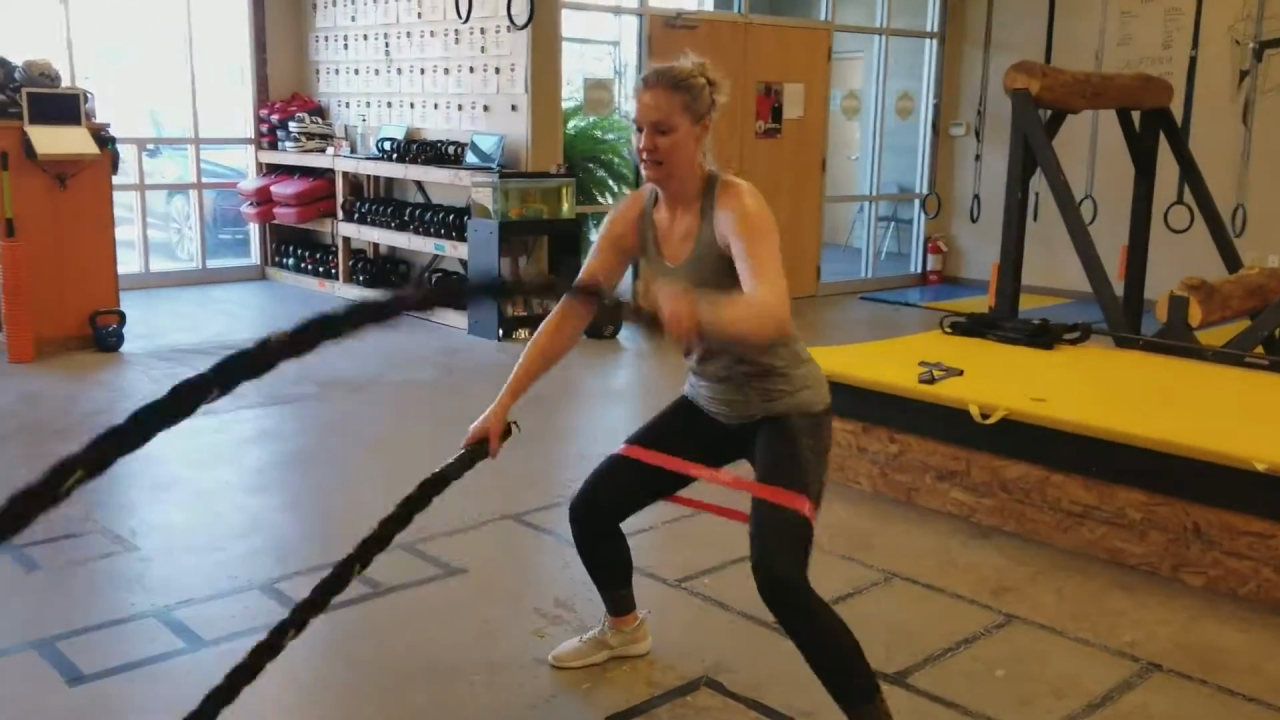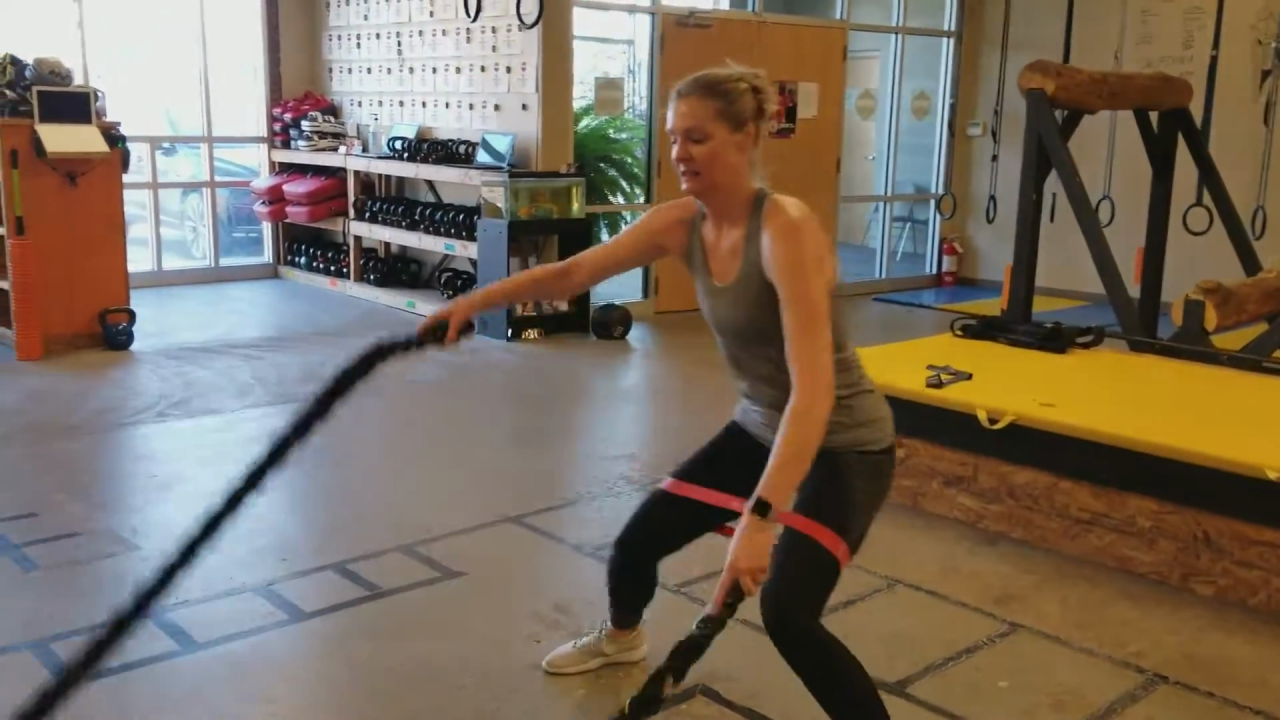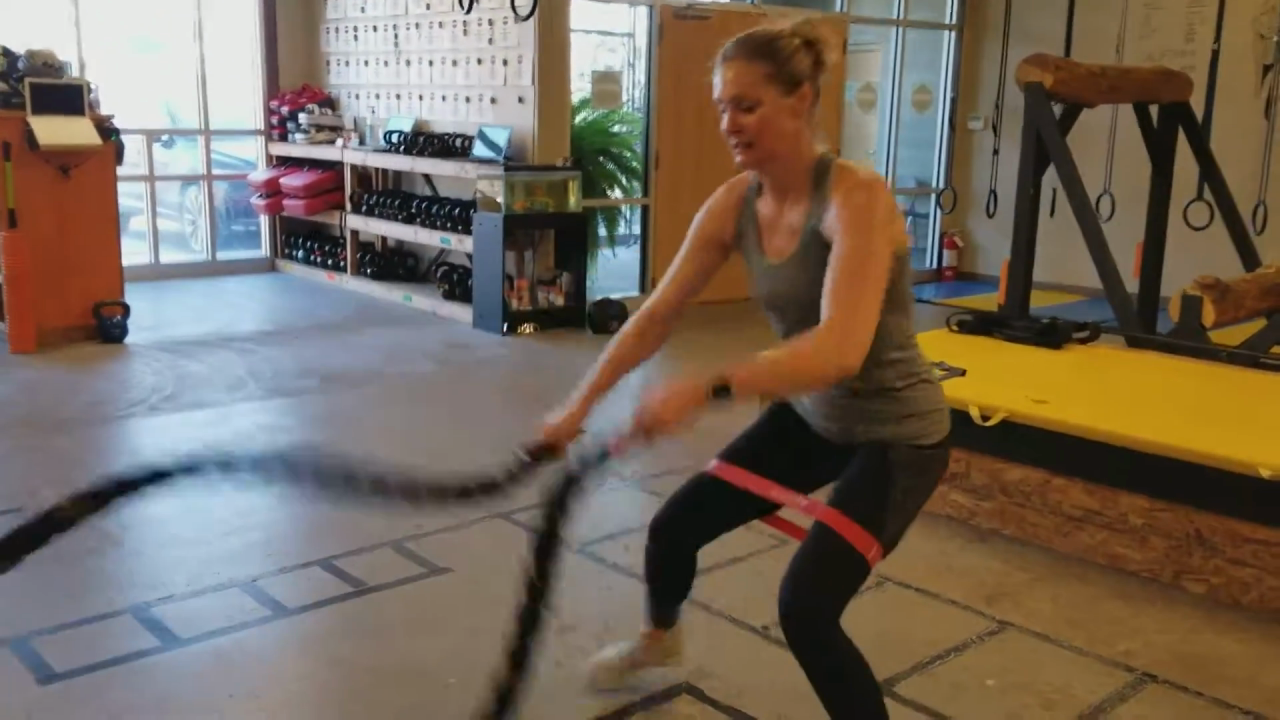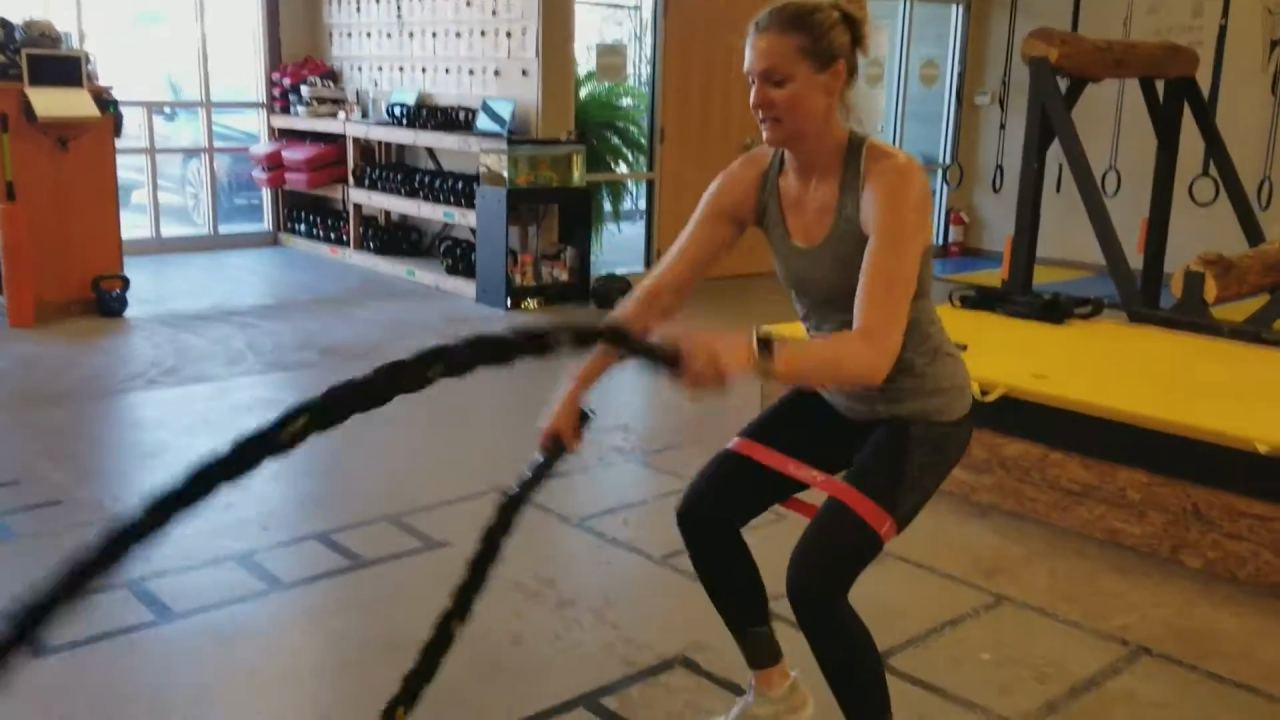
dt=0.2s
person 1, frame 1
left shoulder: (737, 204)
right shoulder: (634, 215)
left elbow: (772, 310)
right elbow: (569, 314)
left wrist: (700, 311)
right wrist: (502, 403)
left hip: (785, 409)
right hip: (709, 403)
left knee: (778, 576)
right knee: (591, 507)
right ankle: (625, 627)
person 1, frame 2
left shoulder: (789, 229)
right shoulder: (682, 224)
left elbow: (814, 388)
right elbow: (572, 273)
left wrist: (758, 518)
right wrist: (475, 301)
left hip: (846, 443)
right hip: (761, 426)
left knee: (787, 612)
right knee: (639, 541)
right ankle: (621, 637)
person 1, frame 3
left shoulder: (857, 197)
right shoulder: (732, 204)
left elbow: (841, 348)
right elbow: (660, 315)
left wrist: (709, 386)
right wrist: (579, 404)
left hip: (896, 431)
right hip: (809, 413)
left knee: (805, 604)
right knee: (673, 525)
right ankle: (660, 639)
person 1, frame 4
left shoulder: (892, 181)
right shoulder: (752, 177)
left elbow: (869, 355)
right elbow: (659, 290)
left wrist: (754, 354)
right wrist: (576, 386)
left hip: (918, 410)
right hip: (830, 393)
left knee: (814, 579)
right knee: (703, 513)
